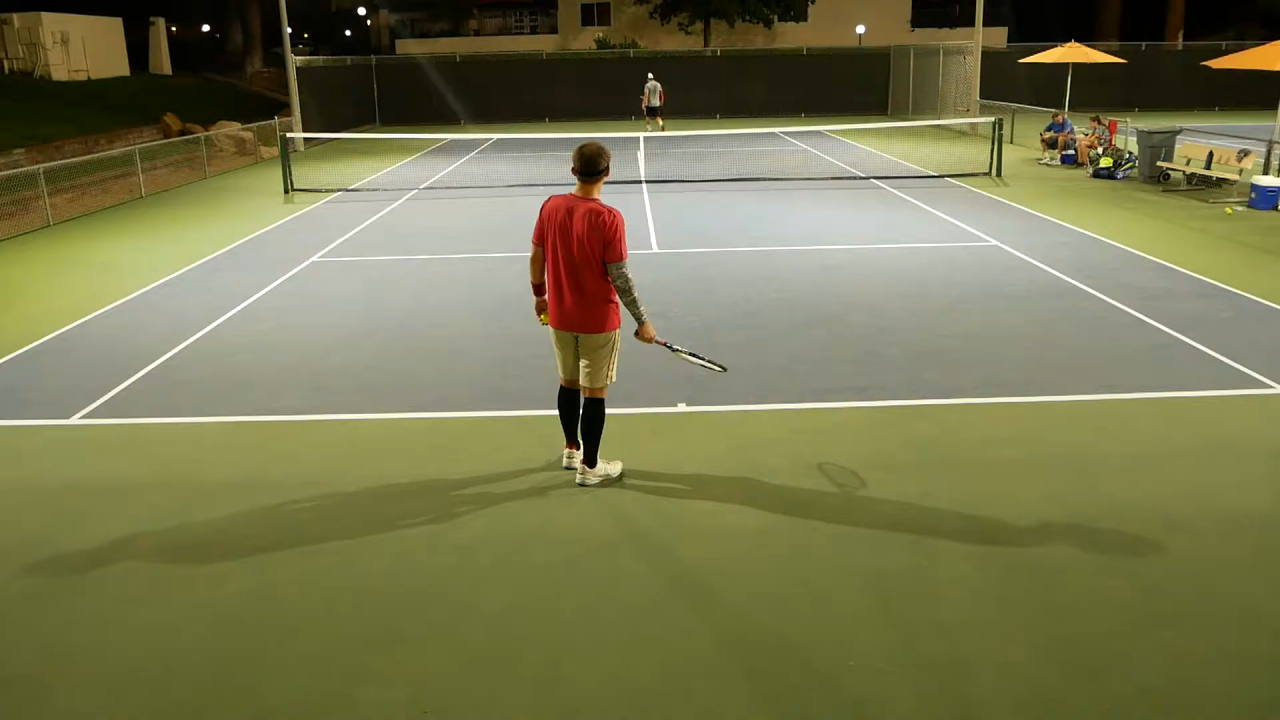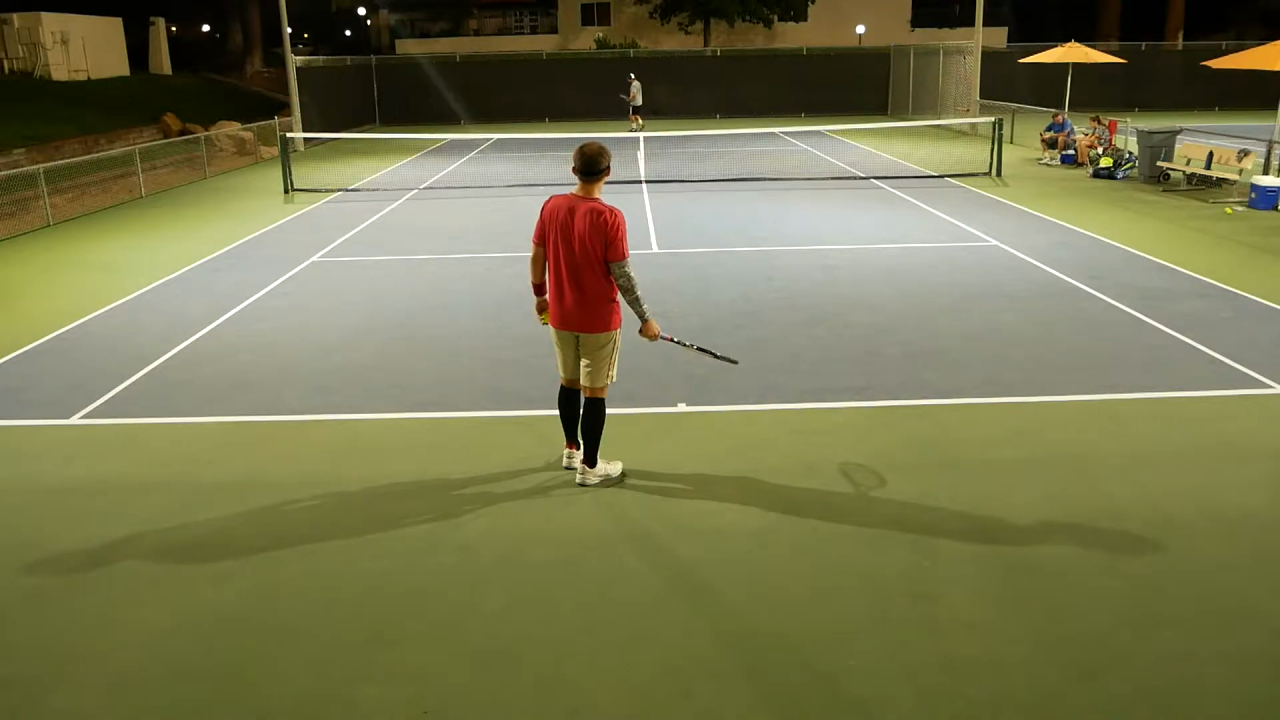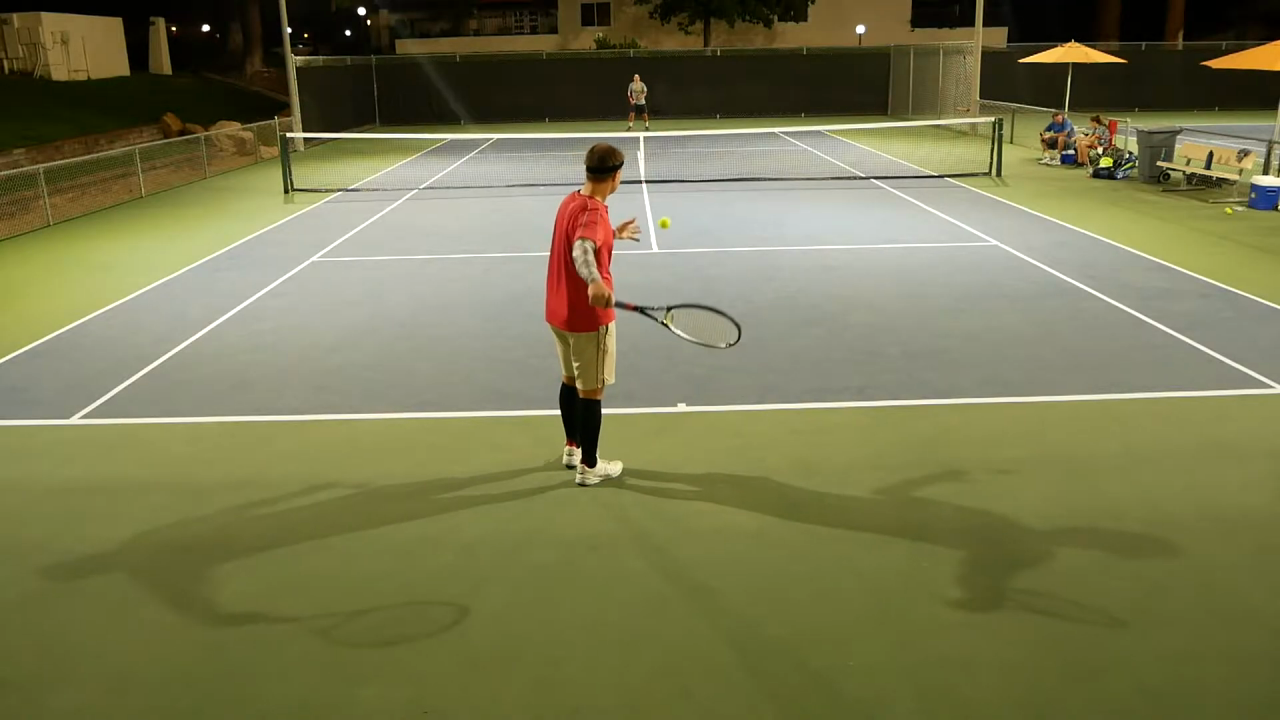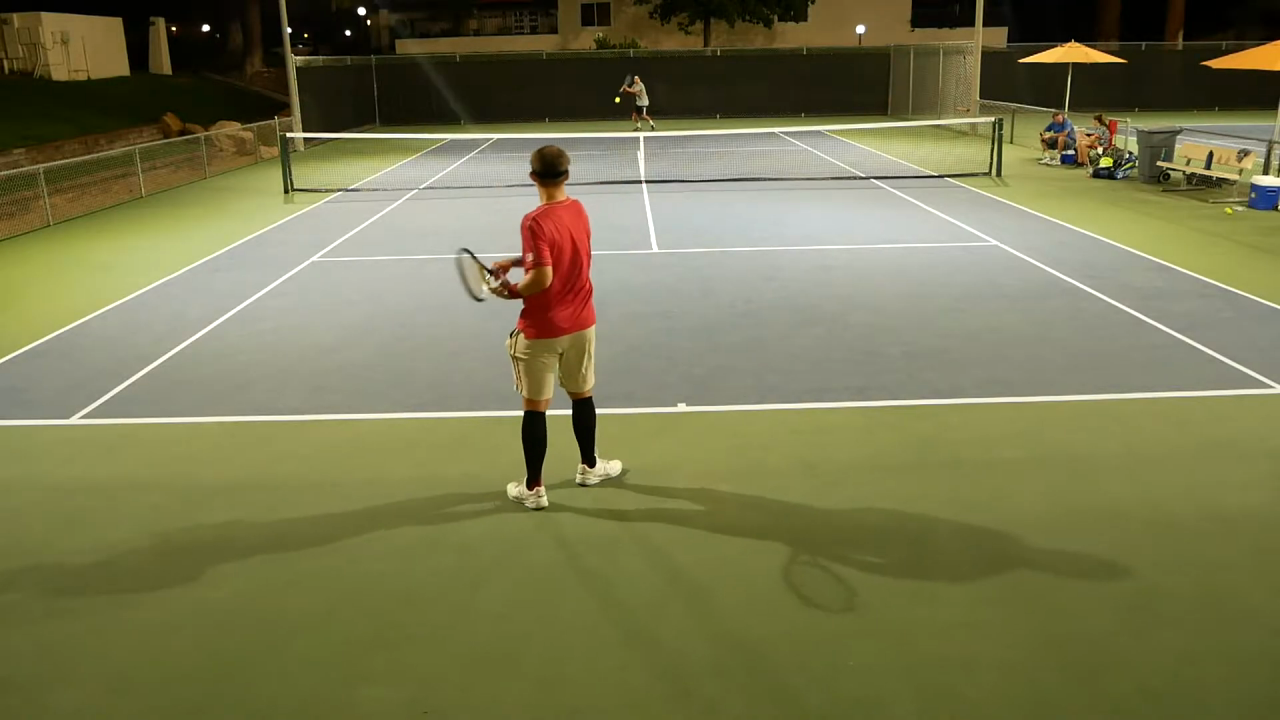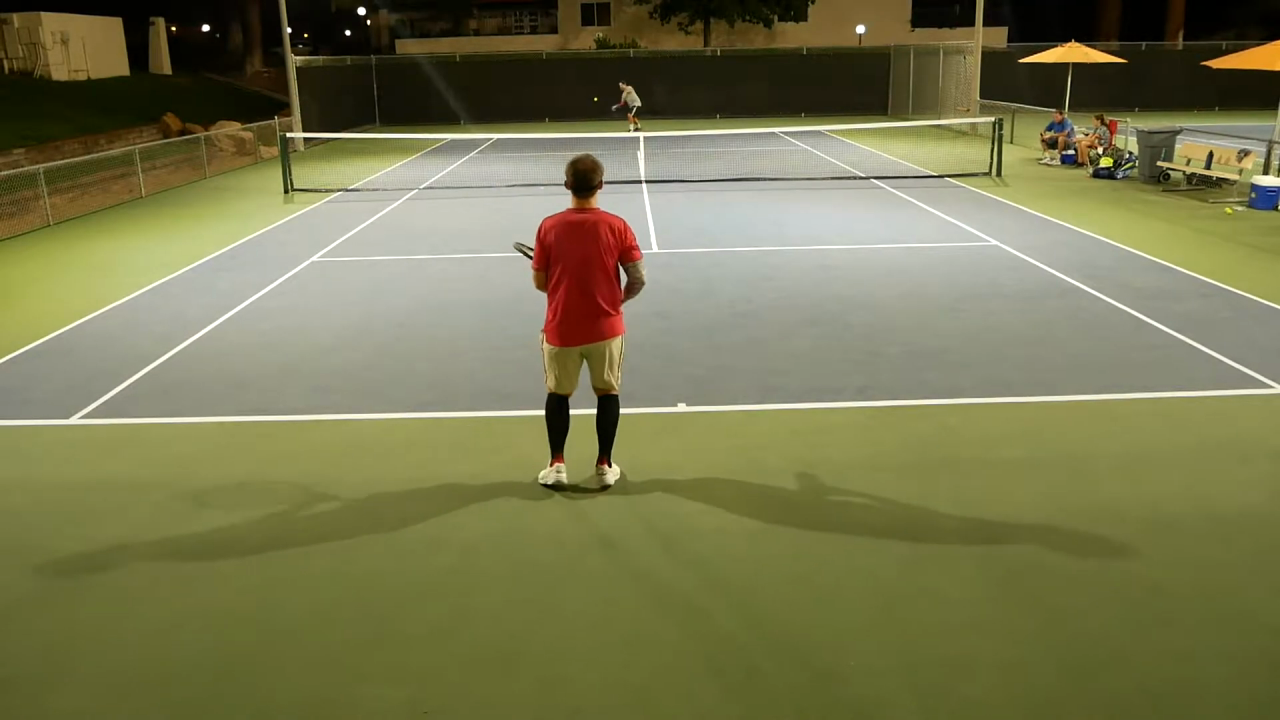
dt=1s
person 1, frame 1
left shoulder: (550, 207)
right shoulder: (609, 218)
left elbow: (536, 257)
right elbow: (619, 277)
left wrist: (539, 295)
right wrist: (642, 321)
left hip: (560, 317)
right hip: (598, 321)
left knee: (568, 383)
right knee: (595, 392)
left ankle: (572, 449)
right ankle: (589, 466)
person 1, frame 2
left shoulder: (551, 207)
right shoulder: (610, 218)
left elbow: (537, 257)
right elbow: (622, 275)
left wrist: (540, 295)
right wrist: (645, 319)
left hip: (562, 316)
right hip: (599, 320)
left knee: (569, 383)
right knee: (595, 391)
left ankle: (571, 449)
right ankle: (589, 466)
person 1, frame 3
left shoulder: (571, 200)
right shoulder: (593, 211)
right elbow: (581, 251)
left wrist: (613, 234)
right wrist: (595, 282)
left hip: (559, 313)
right hip: (588, 318)
left knee: (570, 381)
right knee: (591, 392)
left ankle: (572, 447)
right ankle: (588, 466)
person 1, frame 4
left shoulder: (534, 221)
right shoulder: (578, 210)
left elbow: (542, 279)
left wrist: (511, 290)
right wrist: (515, 262)
left hip: (540, 330)
right hip: (581, 324)
left knee: (535, 407)
right knee: (582, 396)
left ankle: (534, 487)
right ankle: (589, 466)
person 1, frame 5
left shoulder: (549, 227)
right shoulder: (617, 226)
left elbow: (540, 282)
right elbow: (638, 280)
left hip: (561, 330)
right hip: (605, 328)
left knee: (558, 393)
right knee: (607, 391)
left ankle: (557, 463)
right ankle: (604, 465)
